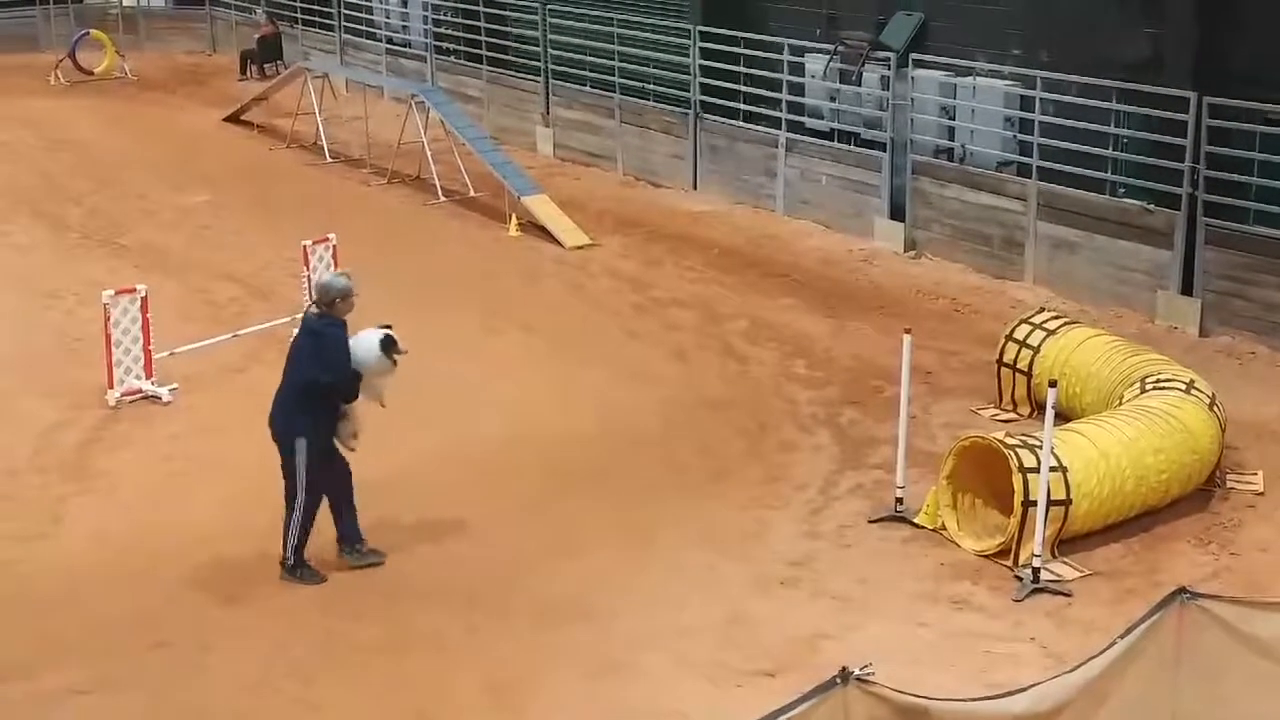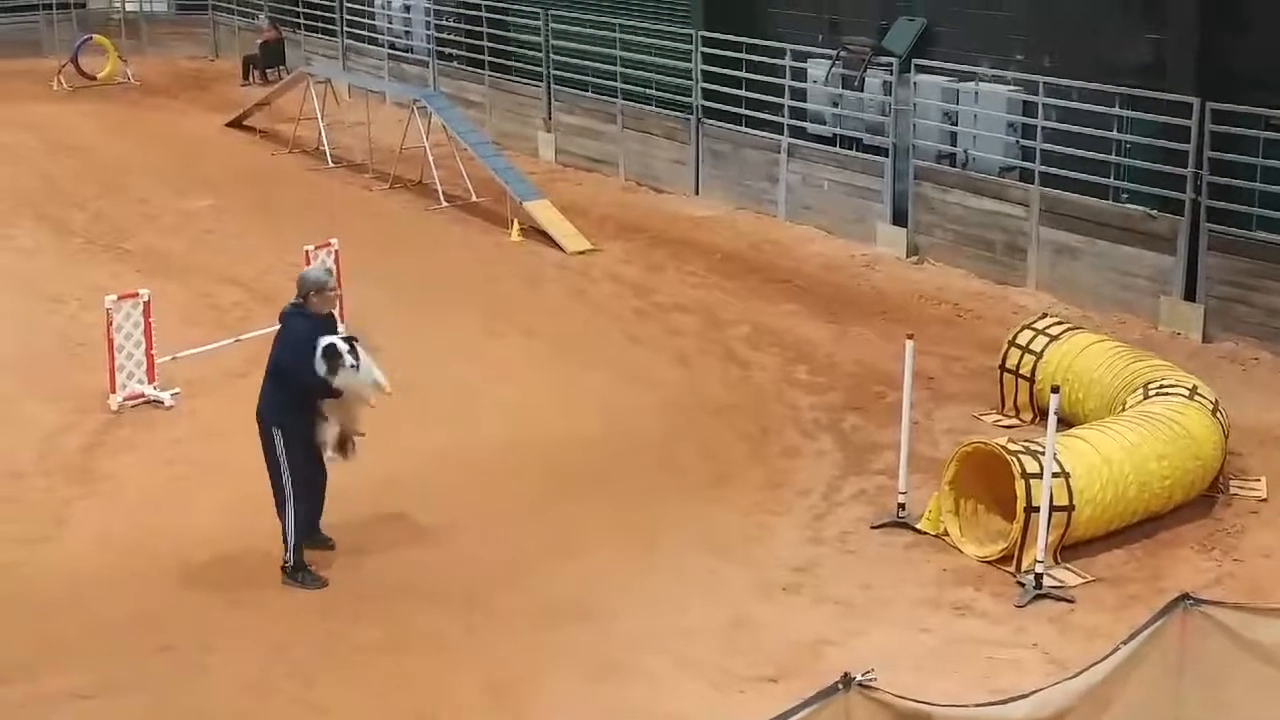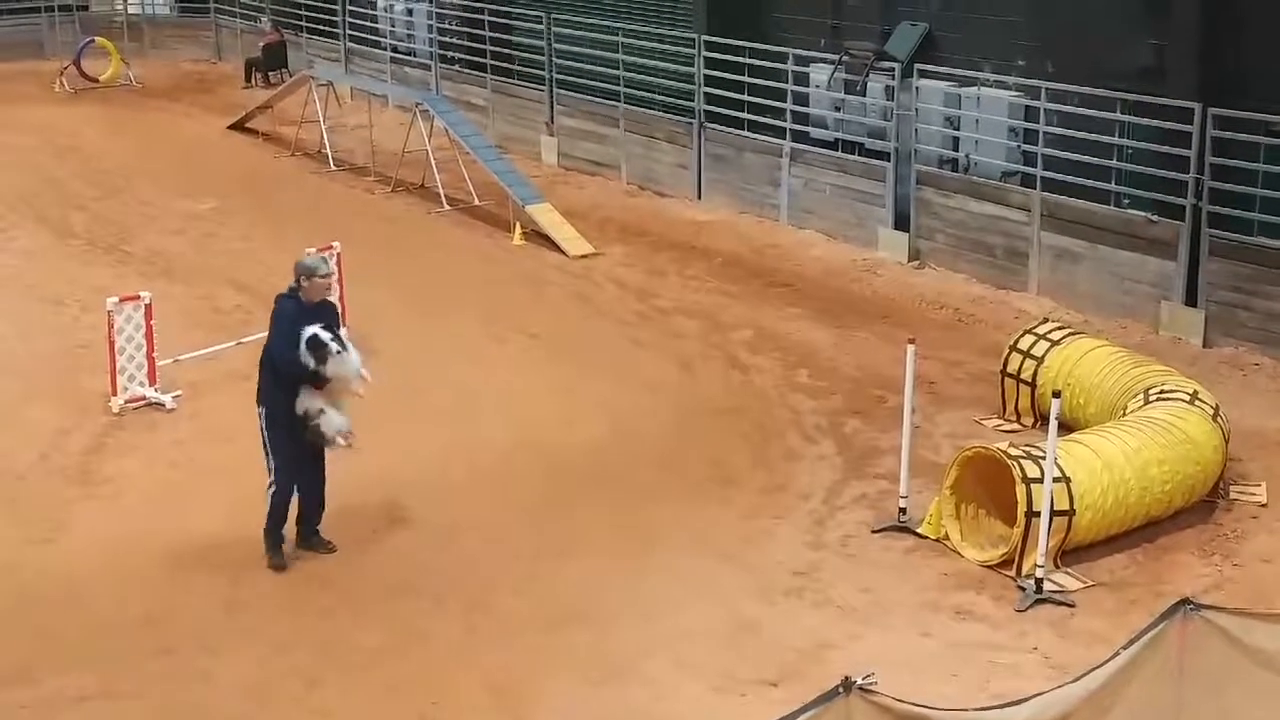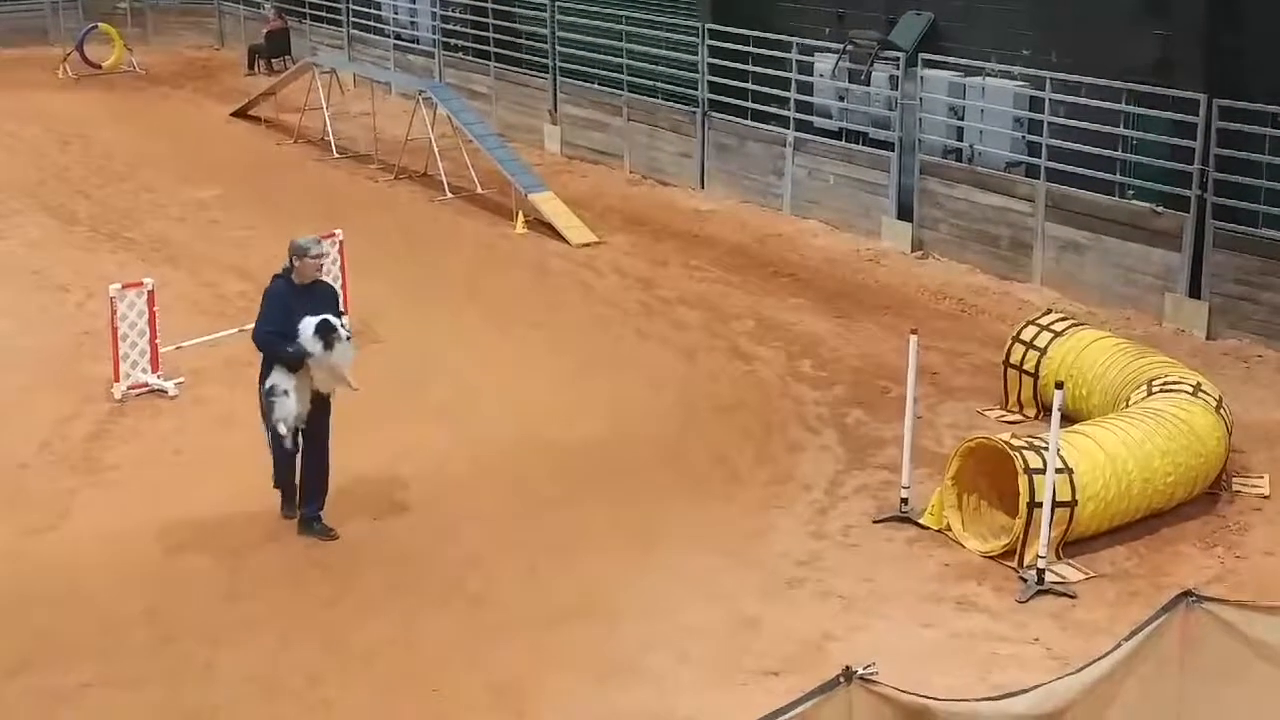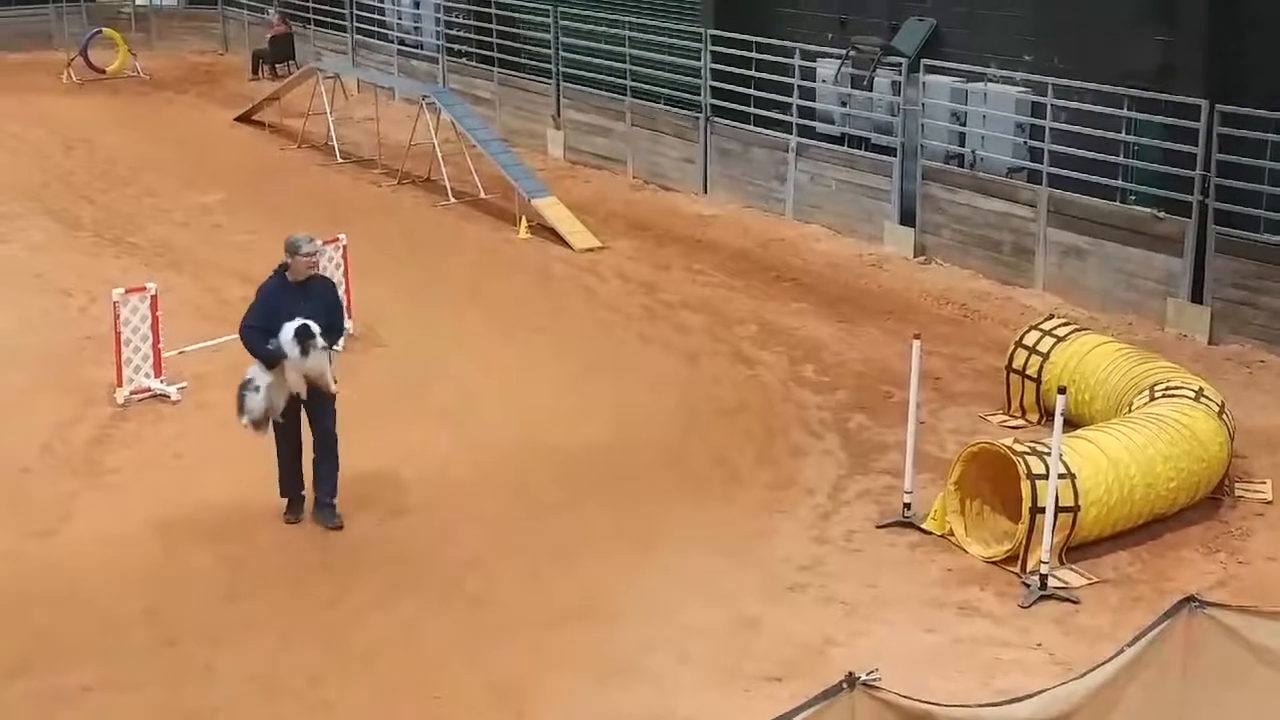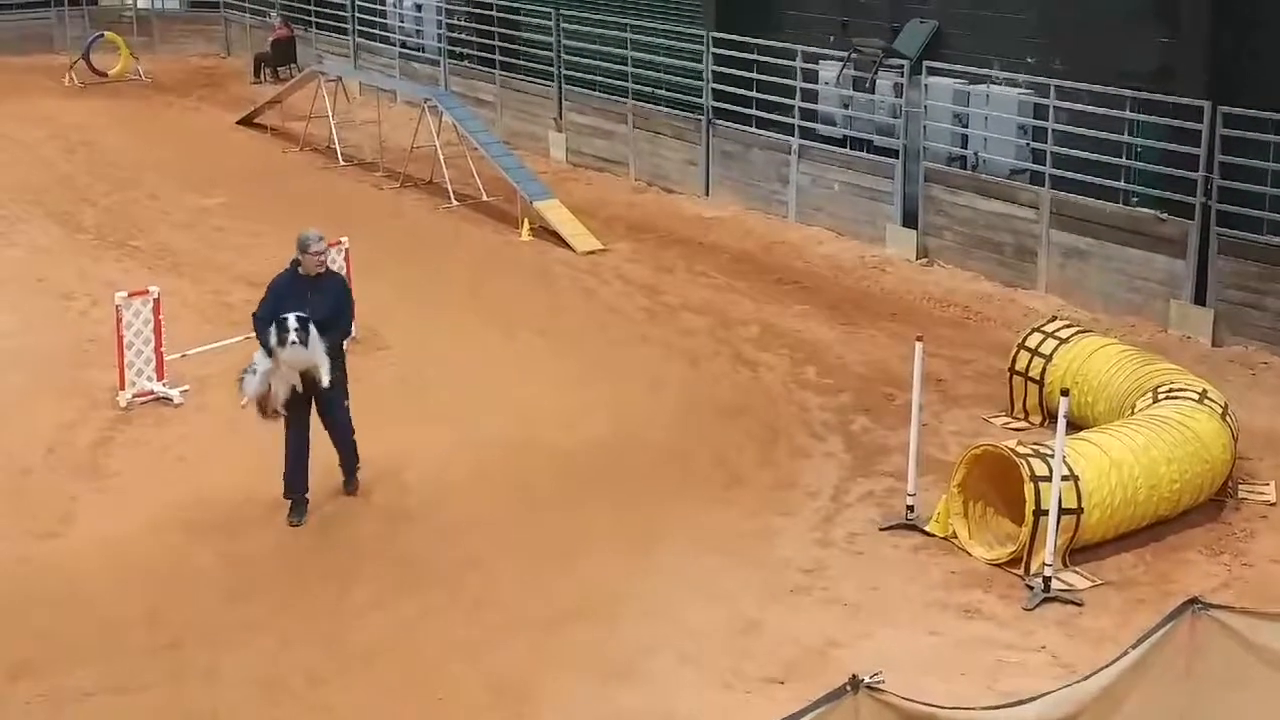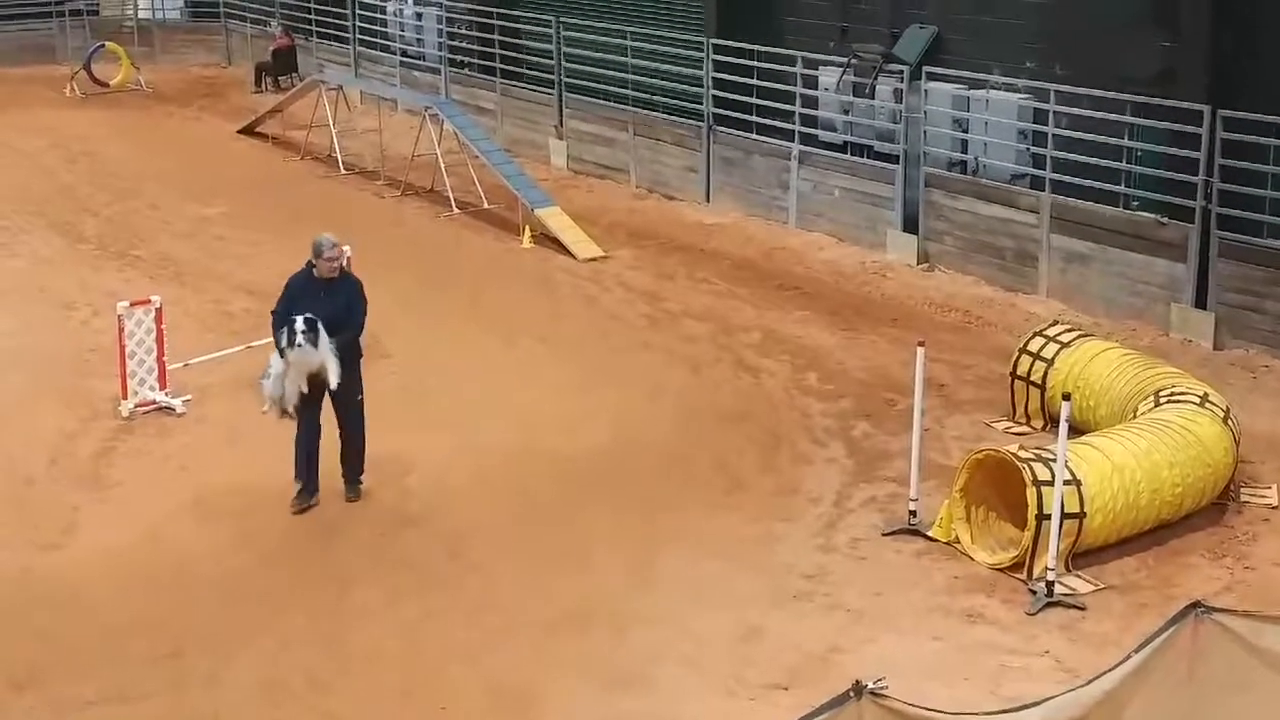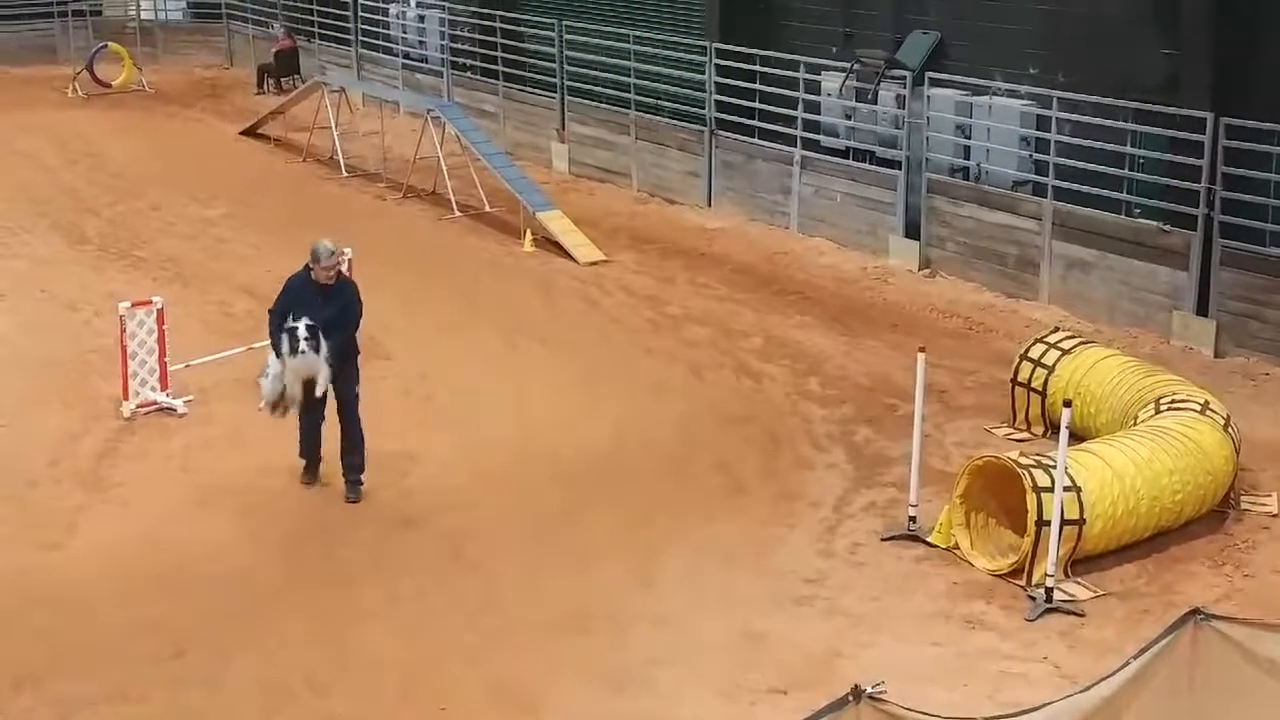
dt=0.3s
person 1, frame 1
left shoulder: (317, 325)
right shoulder: (332, 339)
right elbow: (345, 391)
left wrist: (351, 375)
right wrist: (359, 377)
left hip: (305, 419)
right hip: (297, 425)
left knee: (338, 478)
right knee: (305, 494)
left ankle: (351, 545)
right ankle: (292, 563)
person 1, frame 2
left shoulder: (326, 322)
right shoulder: (297, 330)
right elbow: (306, 381)
right wrist: (337, 389)
left hip: (305, 413)
right hip: (280, 418)
left knee: (316, 475)
right knee: (293, 489)
left ankle: (308, 531)
right ankle: (294, 567)
person 1, frame 3
left shoulder: (328, 311)
right shoulder: (286, 312)
right elbow: (284, 361)
left wrist: (328, 376)
right wrist: (320, 378)
right hip: (278, 402)
left knee: (313, 470)
right knee: (284, 472)
left ankle: (308, 531)
right ankle: (273, 539)
person 1, frame 4
left shoulder: (327, 292)
right shoulder: (277, 292)
right elbow: (263, 337)
right wrist: (295, 359)
left knee: (317, 448)
right knee: (283, 445)
left ankle: (311, 516)
right ankle: (289, 495)
person 1, frame 5
left shoulder: (325, 287)
right shoulder: (271, 290)
left elbow: (336, 328)
right elbow: (248, 331)
right wrist: (272, 357)
left knee: (326, 435)
right knee: (287, 438)
left ankle: (325, 503)
right ankle: (294, 498)
person 1, frame 6
left shoulder: (337, 284)
right shoulder: (282, 284)
left elbow: (344, 326)
right elbow: (260, 319)
left wrist: (321, 348)
right wrist: (272, 349)
left hip: (329, 366)
left knee: (339, 424)
right knee: (296, 433)
left ankle: (349, 472)
right ankle: (297, 500)
person 1, frame 7
left shoulder: (351, 285)
right shoulder: (298, 283)
left elbow: (356, 327)
right elbow: (279, 318)
left wrist: (332, 348)
right wrist: (286, 348)
left hip: (344, 362)
left knee: (351, 421)
right knee: (307, 422)
left ankle: (352, 479)
right ankle: (307, 486)
person 1, frame 8
left shoulder: (348, 288)
right shoulder: (296, 284)
left elbow: (351, 328)
right elbow: (277, 316)
left wrist: (327, 353)
right wrist: (280, 349)
left hip: (342, 357)
left knee: (349, 415)
right knee: (310, 411)
left ankle: (353, 479)
right ankle: (311, 462)
